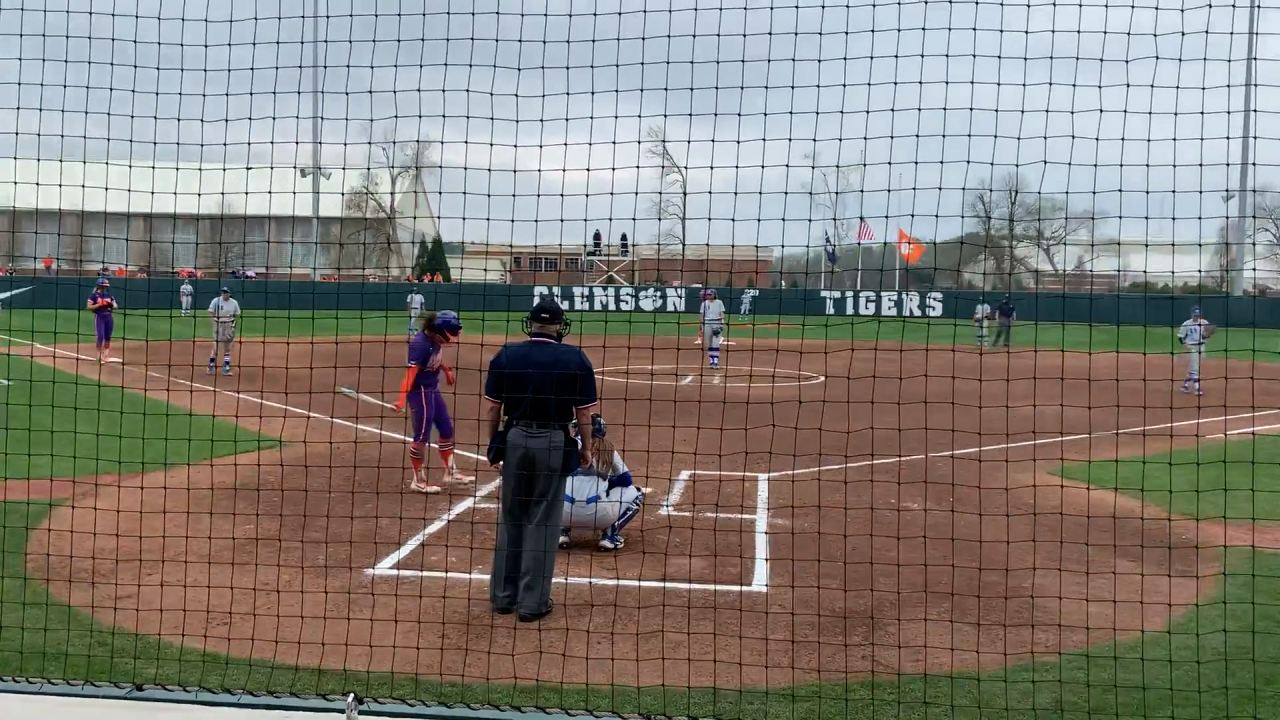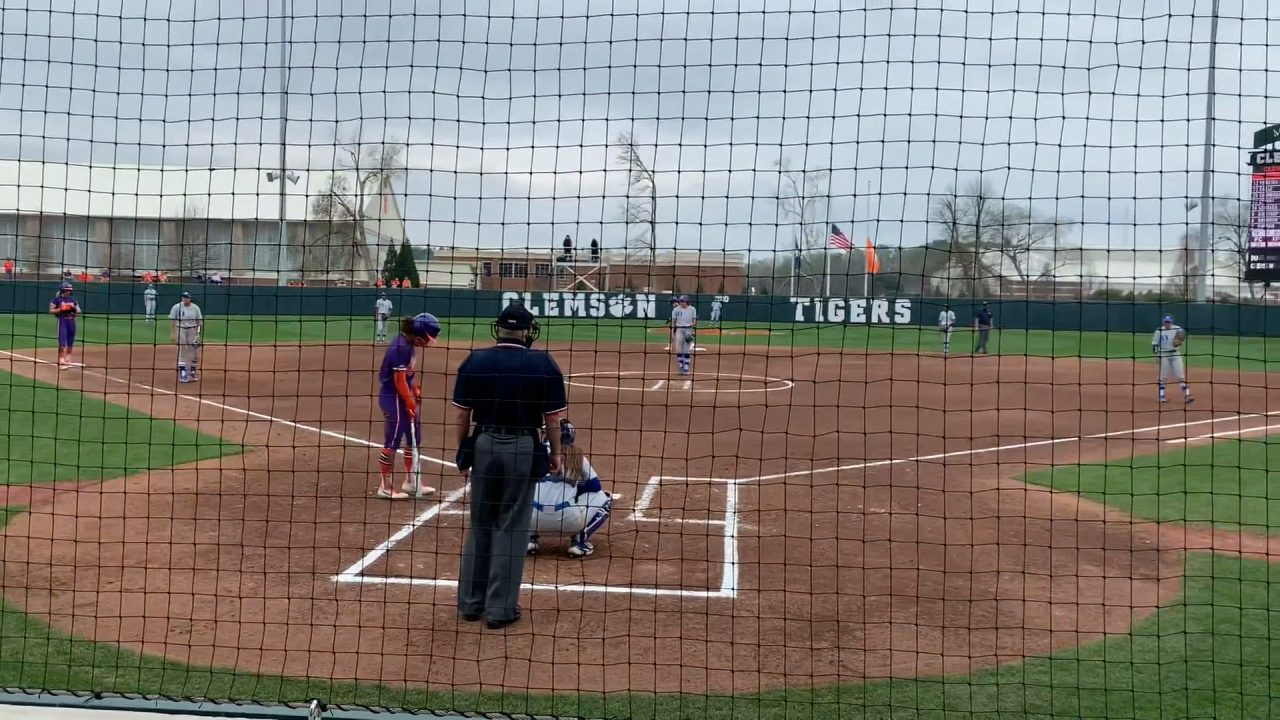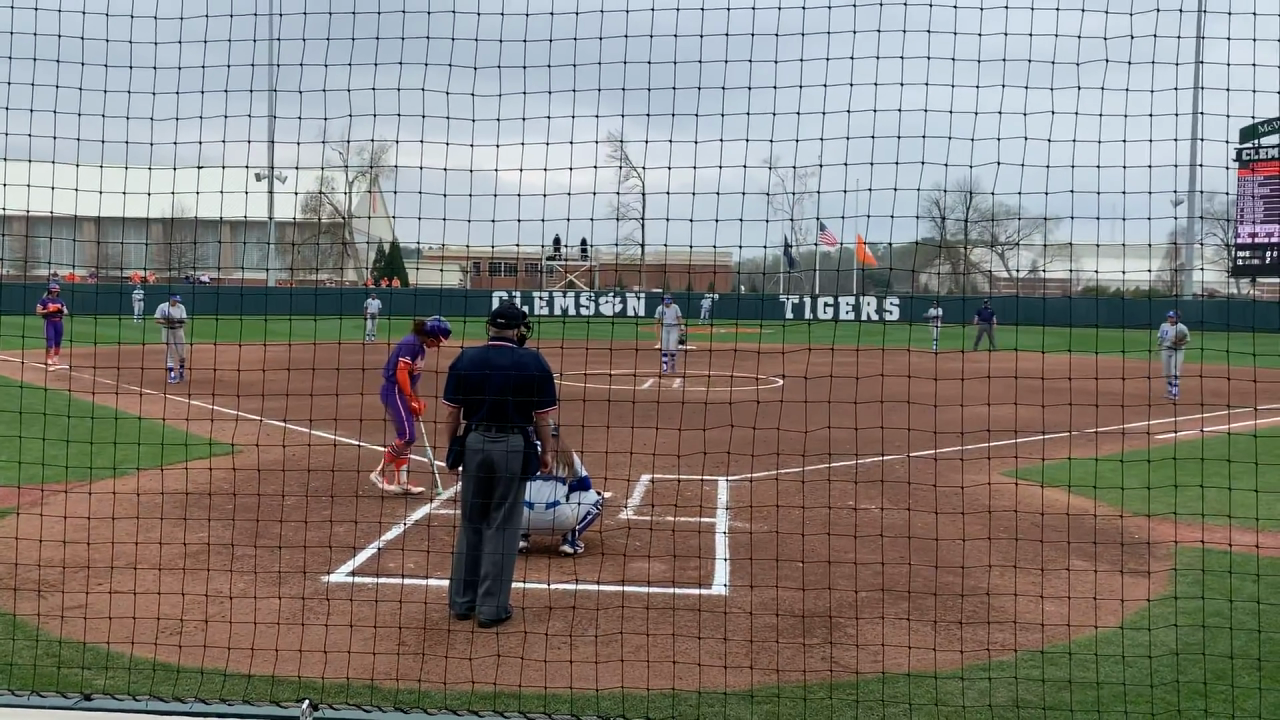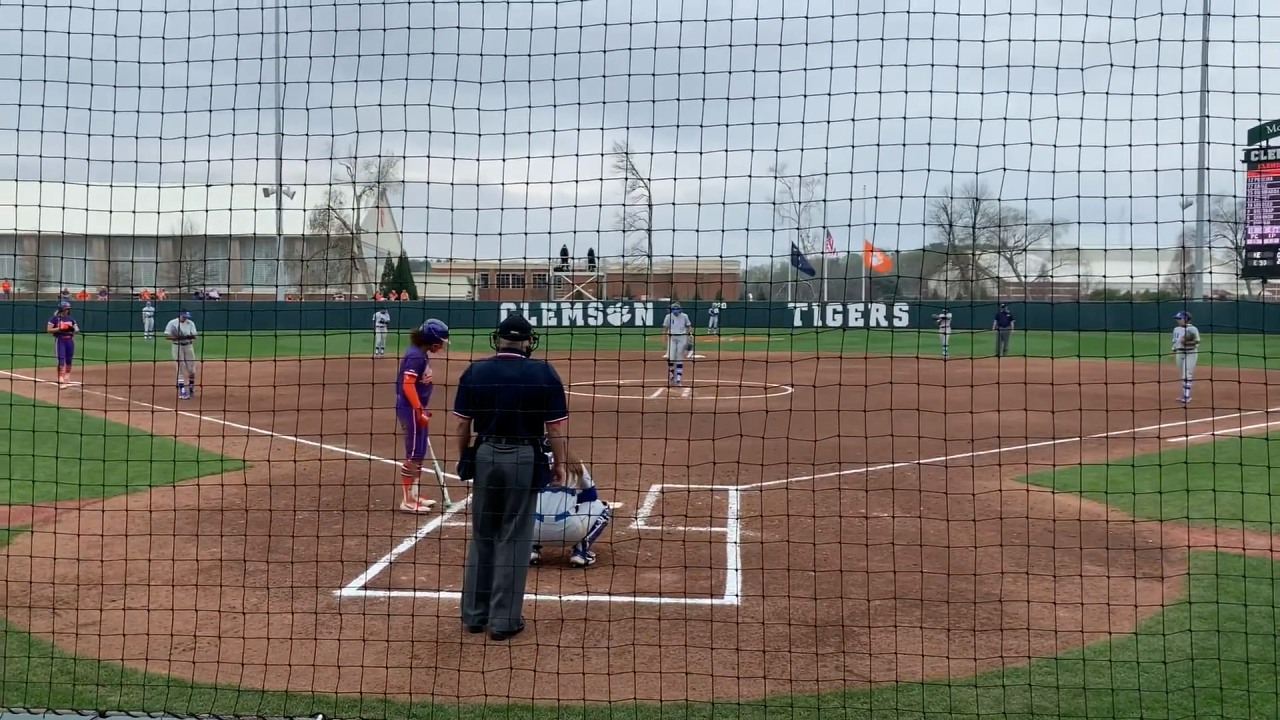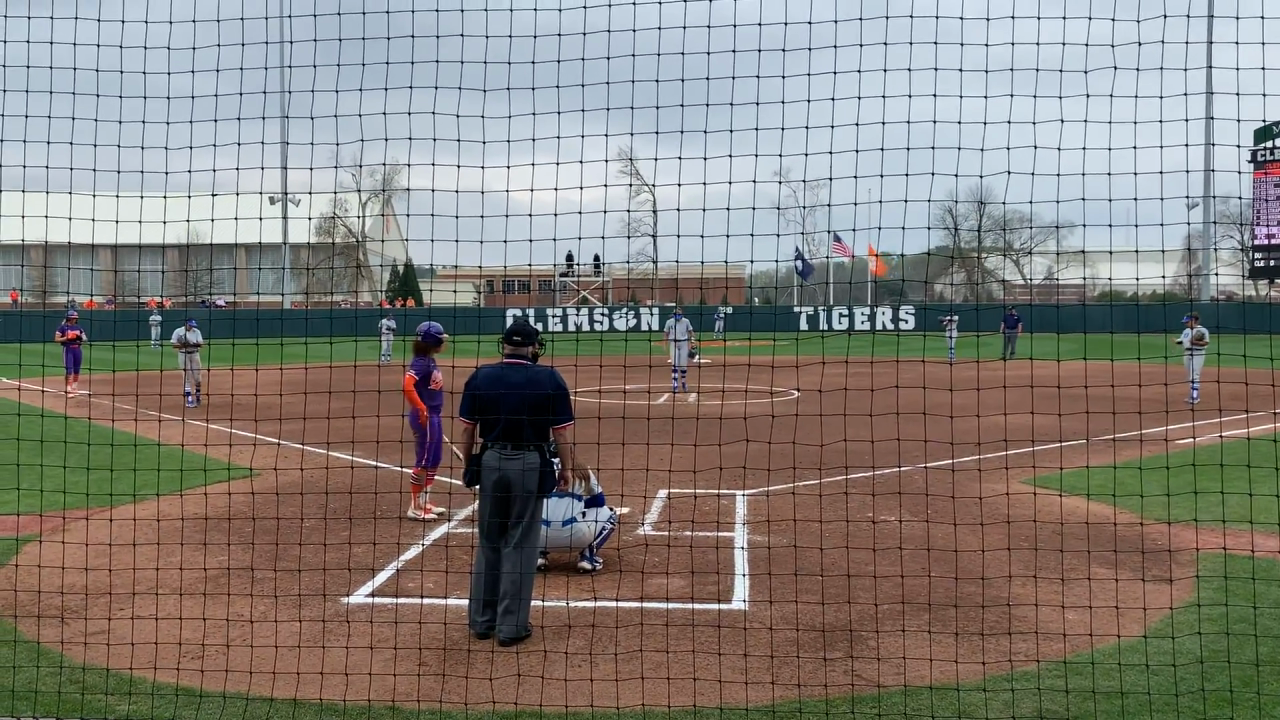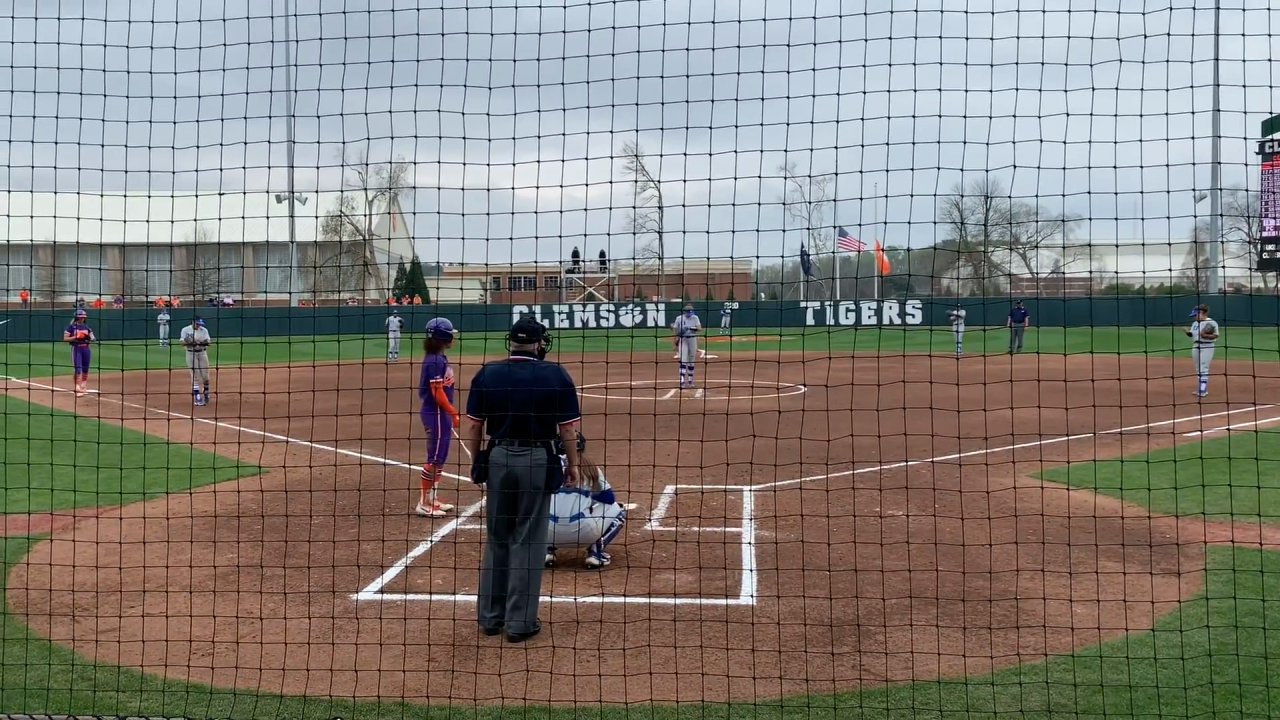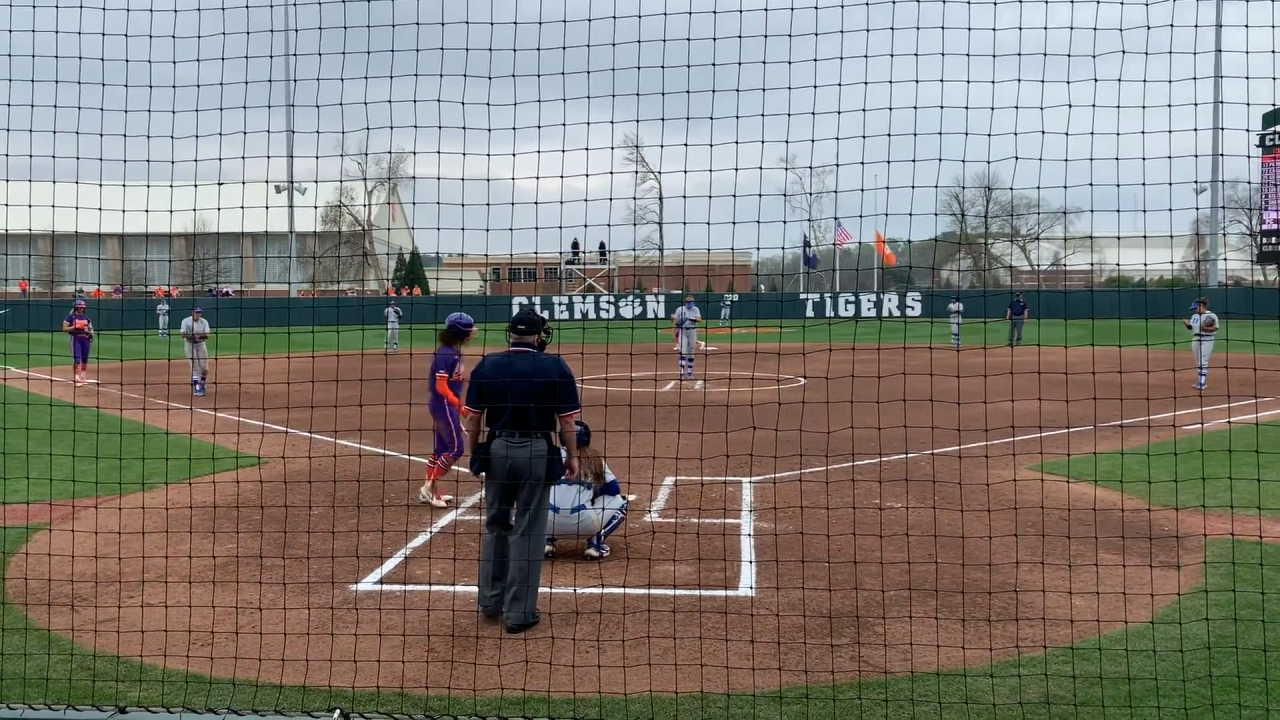
dt=0.7s
person 1, frame 1
left shoulder: (506, 355)
right shoulder: (574, 358)
left elbow: (493, 408)
right elbow: (583, 412)
left wrist: (494, 445)
right wrist: (586, 448)
left hip: (515, 439)
right hip: (554, 443)
left knee: (510, 517)
right knee: (543, 521)
left ankle: (503, 595)
right ankle: (532, 601)
person 1, frame 2
left shoulder: (474, 361)
right shoulder: (543, 363)
left elbow: (462, 415)
right elbow: (552, 417)
left wrist: (462, 451)
right wrist: (555, 453)
left hip: (483, 445)
right hip: (523, 449)
left knee: (479, 524)
right knee: (512, 527)
left ankle: (471, 602)
right ankle: (500, 608)
person 1, frame 3
left shoulder: (465, 359)
right shoulder: (533, 362)
left elbow: (452, 412)
right elbow: (543, 416)
left wrist: (453, 449)
right wrist: (546, 452)
left hip: (475, 444)
right hip: (514, 447)
left knee: (470, 523)
right knee: (503, 526)
left ankle: (462, 601)
right ankle: (492, 607)
person 1, frame 4
left shoulder: (475, 371)
right shoulder: (543, 373)
left elbow: (462, 424)
right elbow: (555, 427)
left wrist: (463, 459)
right wrist: (559, 463)
left hip: (484, 456)
right hip: (523, 459)
left knee: (481, 536)
right knee: (514, 538)
left ankle: (474, 614)
right ankle: (504, 619)
person 1, frame 5
left shoulder: (480, 377)
right shoulder: (549, 378)
left elbow: (467, 428)
right elbow: (561, 431)
left wrist: (468, 465)
right wrist: (566, 468)
left hip: (490, 462)
right hip: (530, 465)
left knee: (488, 542)
right knee: (521, 544)
left ankle: (482, 620)
right ankle: (511, 625)
person 1, frame 6
left shoulder: (487, 374)
right shoulder: (556, 375)
left elbow: (474, 425)
right elbow: (567, 427)
left wrist: (476, 462)
right wrist: (572, 463)
left hip: (498, 458)
right hip: (538, 460)
left knee: (496, 538)
right knee: (529, 541)
left ankle: (491, 616)
right ankle: (520, 621)
person 1, frame 7
left shoulder: (487, 365)
right shoulder: (555, 367)
left elbow: (473, 417)
right elbow: (567, 420)
left wrist: (474, 454)
right wrist: (571, 456)
left hip: (497, 450)
right hip: (537, 452)
left knee: (496, 525)
right knee: (529, 531)
left ankle: (492, 600)
right ankle: (519, 612)
person 2, frame 1
left shoulder: (434, 339)
right shoulder: (420, 344)
right elbow: (410, 373)
left wrist: (446, 369)
right wrist: (401, 399)
left hip: (433, 389)
right hip: (420, 392)
left knee: (447, 430)
right knee: (422, 436)
left ankle: (451, 473)
right ankle: (418, 481)
person 2, frame 2
left shoulder: (408, 343)
right shoulder: (401, 347)
right elbow: (399, 380)
left wrist: (415, 388)
right wrist: (410, 404)
left hip: (405, 396)
right hip: (394, 398)
left knee: (414, 439)
right knee: (393, 442)
left ankle: (411, 483)
right ankle: (385, 487)
person 2, frame 3
left shoulder: (420, 346)
right shoulder: (411, 344)
right elbow: (401, 372)
left wrist: (417, 399)
right wrist: (411, 400)
left hip: (403, 394)
right hip: (394, 392)
left knee: (407, 438)
right knee: (407, 436)
left ankle: (400, 482)
right ankle: (380, 472)
person 2, frame 4
left shoulder: (421, 354)
right shoulder: (416, 355)
right elbow: (408, 385)
right wrist: (419, 411)
left hip: (417, 408)
right hip: (411, 409)
left knee: (419, 454)
right knee: (413, 454)
left ankle: (413, 496)
right ankle: (408, 501)
person 2, frame 5
left shoulder: (429, 360)
right shoulder: (422, 362)
right elbow: (407, 386)
right wrist: (421, 410)
left hip: (433, 416)
right hip: (425, 418)
left knee: (434, 461)
right knee: (423, 461)
left ankle: (424, 502)
right ankle: (415, 508)
person 2, frame 6
left shoulder: (439, 358)
right shoulder: (435, 360)
right elbow: (437, 393)
left wrist: (449, 414)
right wrist: (453, 413)
left hip: (440, 413)
right hip: (435, 413)
left knee: (440, 457)
right knee: (434, 457)
left ankle: (431, 499)
right ankle: (424, 503)
person 2, frame 7
left shoulder: (454, 351)
right shoulder: (445, 354)
right elbow: (441, 387)
left wrist: (458, 403)
right wrist: (459, 404)
left hip: (446, 405)
right hip: (443, 405)
left knee: (441, 448)
right knee: (456, 447)
left ankle: (429, 489)
right ankle: (430, 488)
